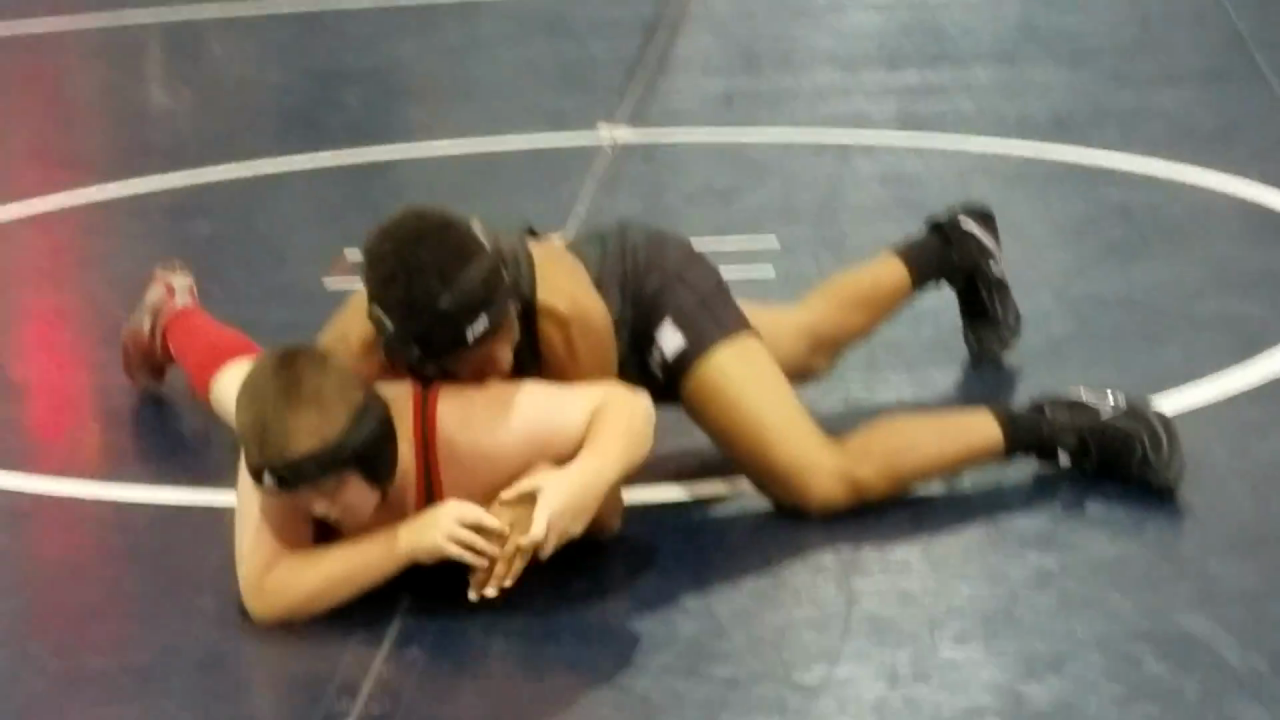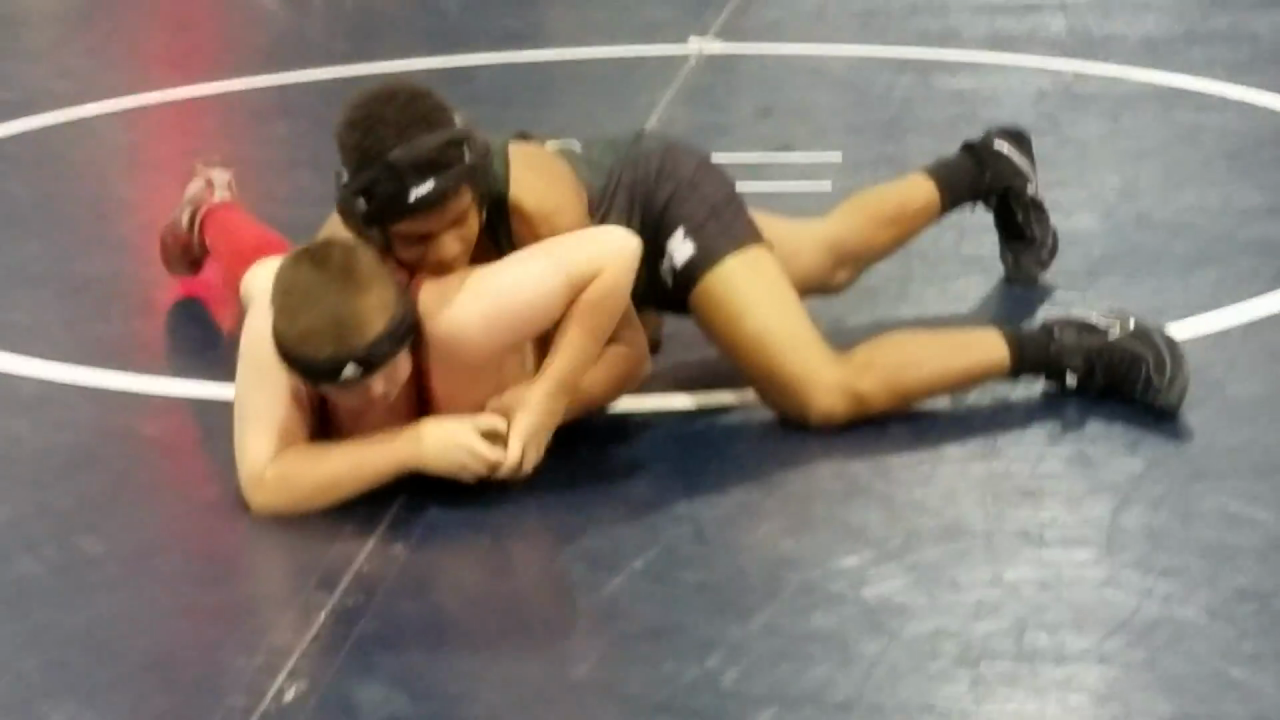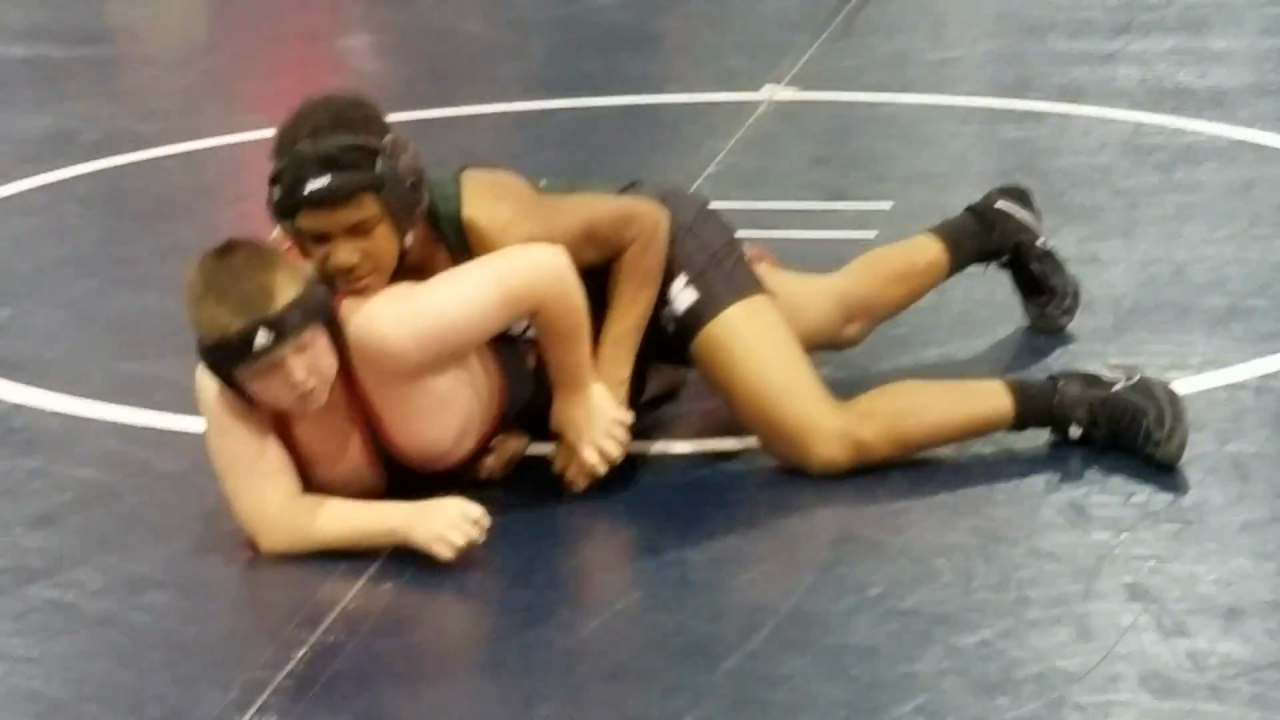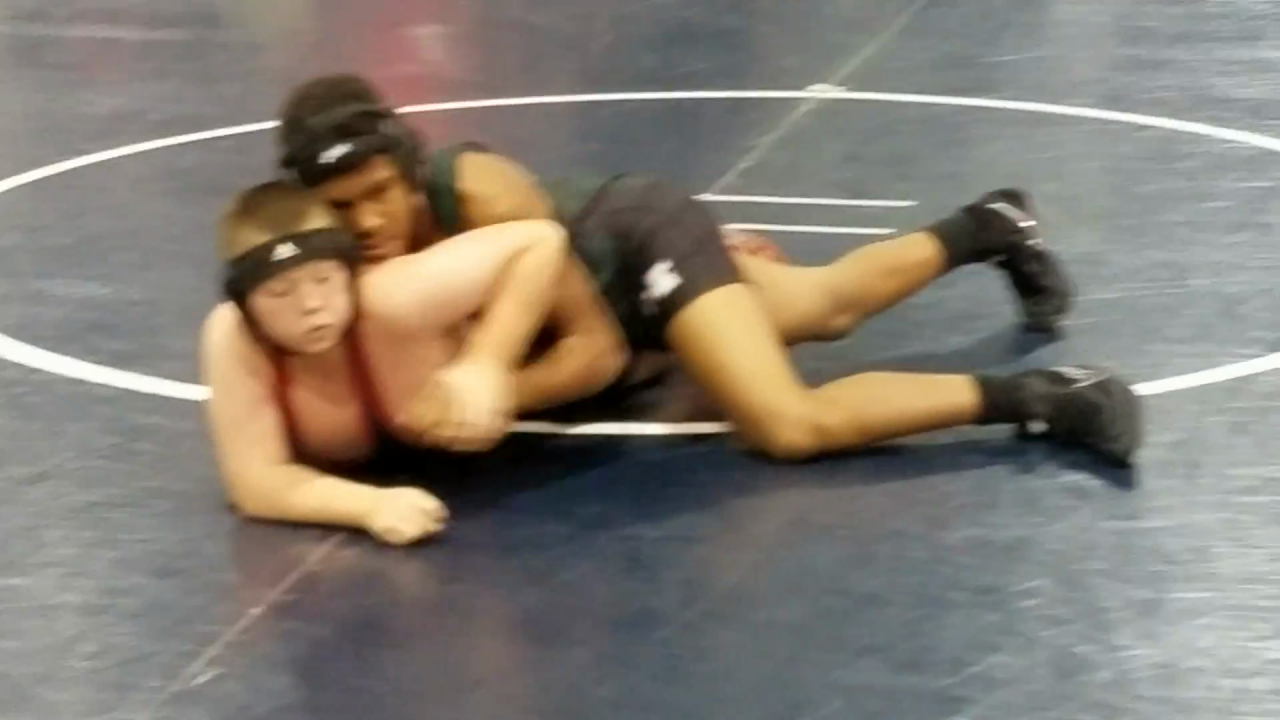
dt=0.7s
person 1, frame 1
left shoulder: (559, 304)
right shoulder: (362, 344)
left hip: (647, 285)
left knee: (823, 480)
right knee: (808, 338)
left ankle: (1052, 428)
right ankle: (951, 250)
person 1, frame 2
left shoulder: (535, 203)
right shoulder: (359, 239)
left elbow: (624, 329)
left hip: (662, 197)
right hip: (611, 212)
left knee: (829, 395)
right knee: (834, 257)
left ankle: (1062, 350)
right ankle: (983, 168)
person 1, frame 3
left shoulder: (491, 225)
right shoulder: (338, 261)
left elbow: (644, 226)
left wrist: (602, 397)
left hip: (668, 247)
right hip: (616, 266)
left knee: (827, 441)
right knee: (844, 314)
left ankle: (1070, 401)
right ankle: (988, 228)
person 1, frame 4
left shoulder: (476, 197)
right shoulder: (355, 239)
left elbow: (598, 343)
left hip: (647, 239)
right hip: (611, 263)
left knee: (793, 426)
right knee: (832, 300)
left ankle: (1031, 395)
right ankle: (984, 227)
person 2, frame 1
left shoulder: (465, 431)
right shoulder: (281, 451)
left elbow: (629, 406)
right elbow: (265, 596)
left wrist: (580, 489)
right wrist: (405, 539)
right knee: (240, 379)
right ankle: (172, 316)
person 2, frame 2
left shoulder: (453, 322)
right shoulder: (280, 330)
left elbow: (618, 250)
right elbow: (265, 487)
left wrist: (548, 396)
right wrist: (413, 446)
right ankle: (212, 210)
person 2, frame 3
left shoulder: (386, 333)
right shoulder: (221, 387)
left elbow: (547, 268)
right elbow: (272, 525)
left wrist: (577, 395)
right wrist: (411, 520)
person 2, frame 4
left shoulder: (397, 303)
right shoulder: (230, 339)
left elbow: (542, 239)
right elbow: (254, 486)
left wrist: (486, 364)
right wrist: (370, 503)
